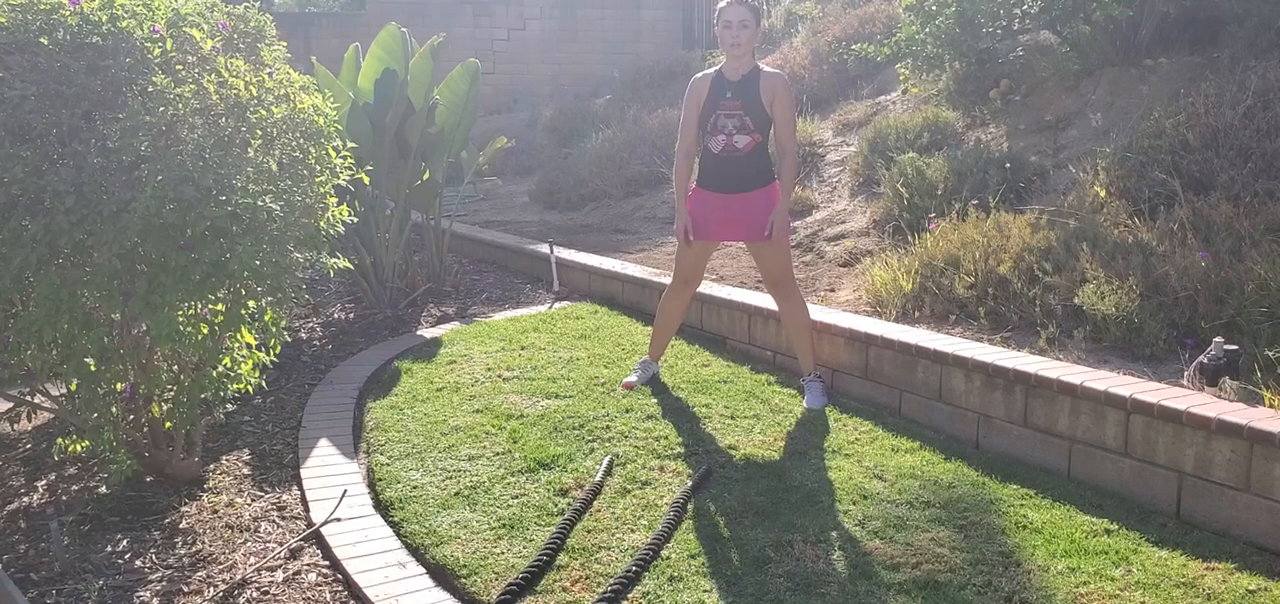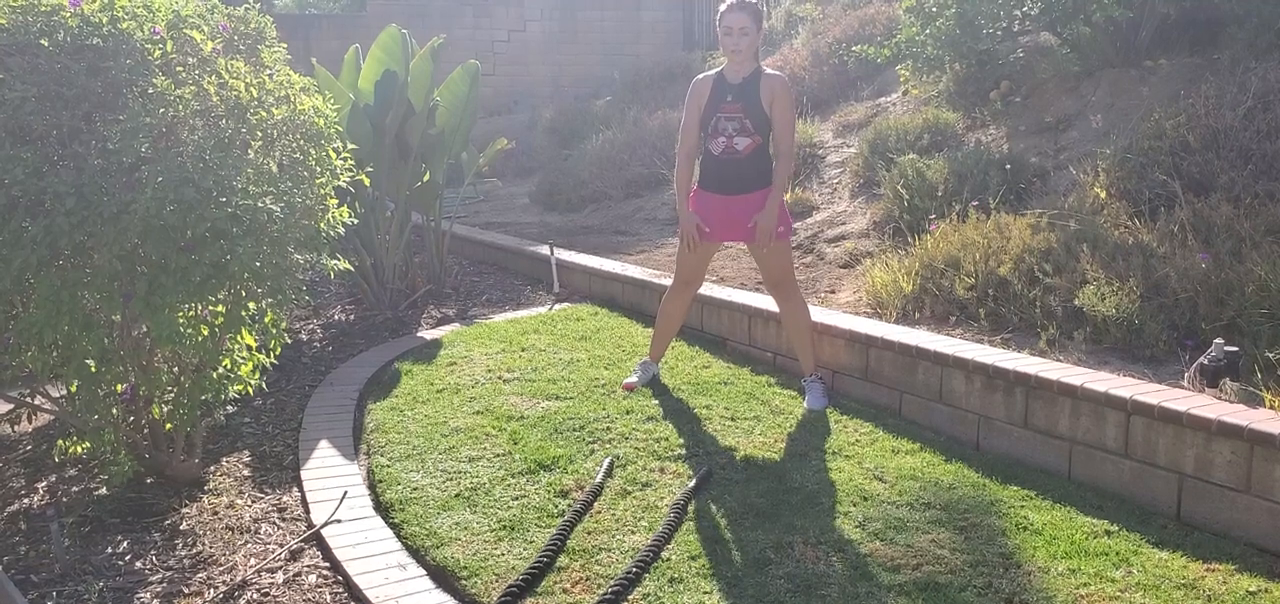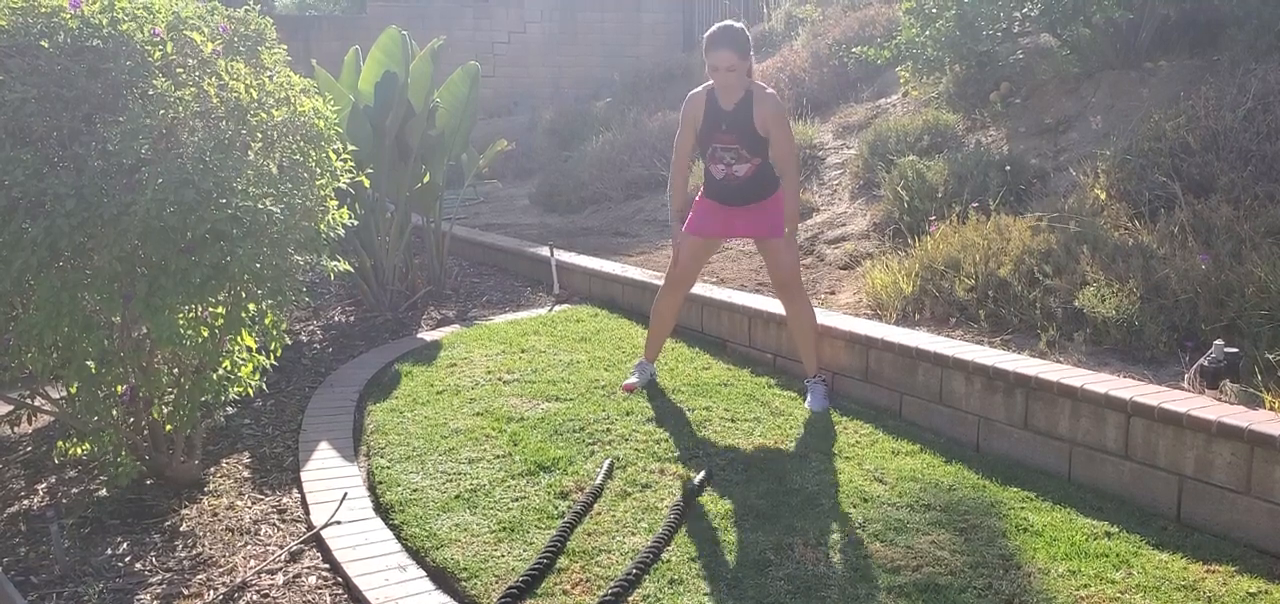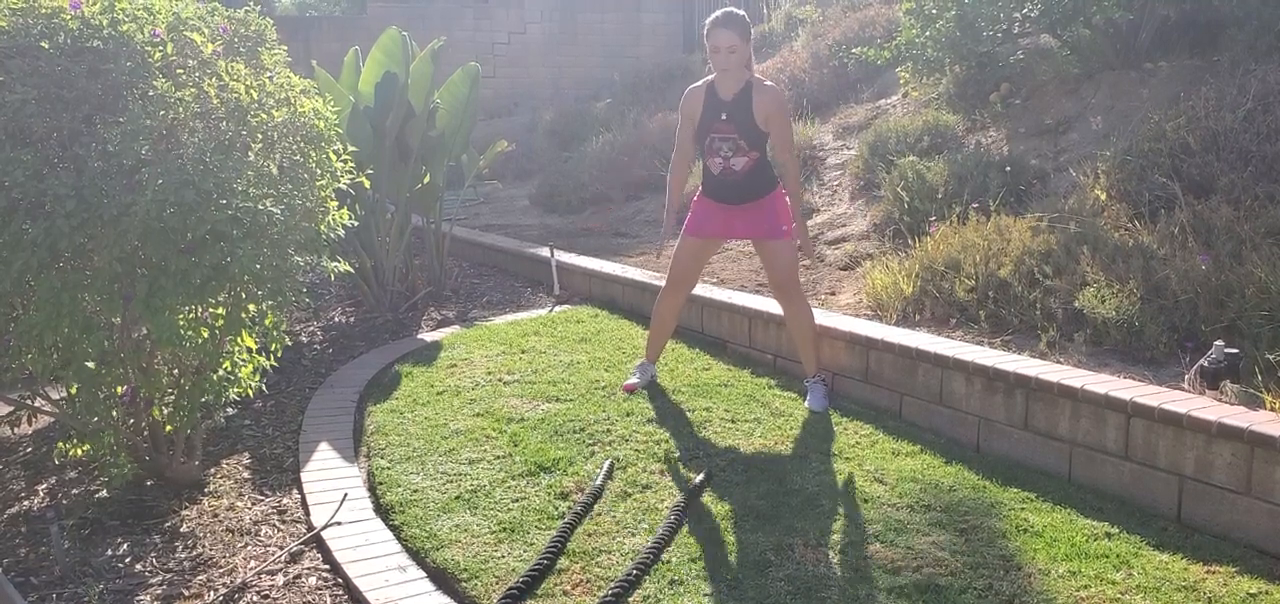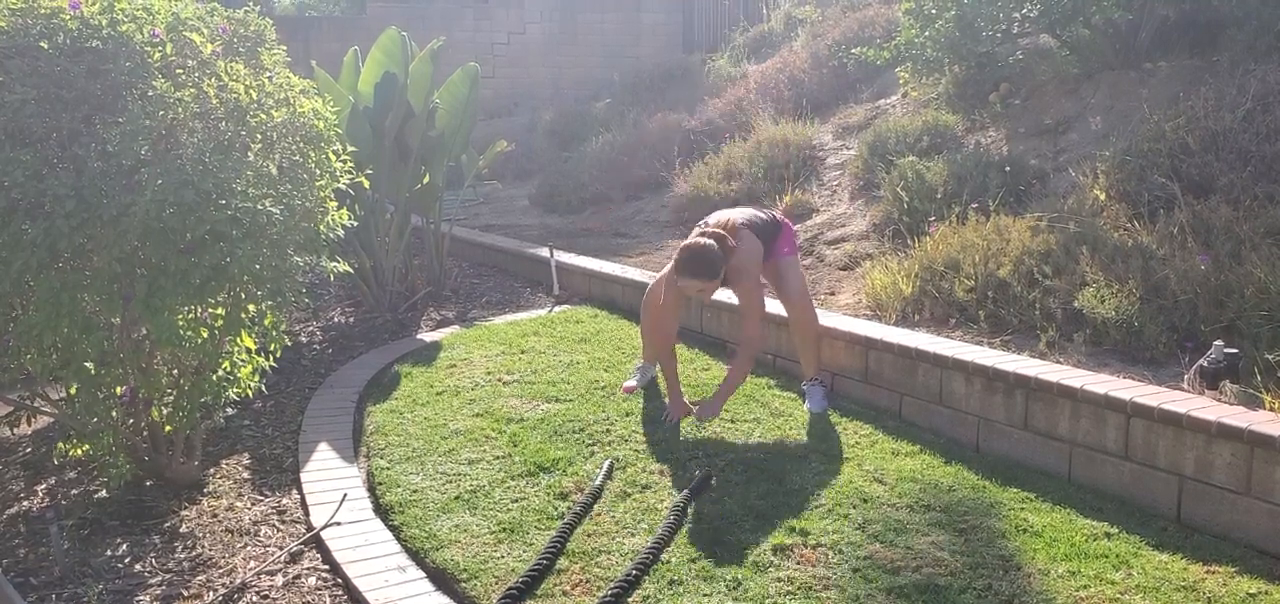
dt=1s
person 1, frame 1
left shoulder: (774, 83)
right shoulder: (701, 84)
left elbow: (788, 151)
right elbow: (685, 150)
left wrist: (782, 207)
right wrist: (680, 209)
left hip: (758, 199)
right hip: (707, 198)
left knee: (783, 286)
right knee: (682, 282)
left ankle: (811, 376)
right ankle: (650, 361)
person 1, frame 2
left shoulder: (774, 85)
right shoulder: (702, 86)
left elbow: (785, 153)
right elbow: (686, 152)
left wrist: (771, 210)
right wrist: (683, 209)
left hip: (758, 201)
right hip: (708, 200)
left knee: (783, 287)
right knee: (683, 284)
left ankle: (812, 377)
right ankle: (650, 362)
person 1, frame 3
left shoulder: (767, 103)
right shoulder: (696, 102)
left elbow: (788, 169)
right elbow: (679, 167)
left wrist: (791, 223)
right wrist: (677, 224)
left hip: (764, 205)
right hip: (712, 205)
left knee: (790, 288)
right knee: (673, 284)
left ankle: (815, 379)
right ankle: (646, 364)
person 1, frame 4
left shoulder: (769, 97)
right shoulder: (694, 97)
left elbow: (788, 160)
right elbow: (681, 160)
left wrist: (798, 218)
right wrist: (670, 217)
left hip: (763, 205)
right hip: (711, 205)
left knee: (788, 290)
right knee: (675, 286)
left ankle: (815, 379)
right ankle: (647, 366)
person 1, frame 5
left shoulder: (743, 266)
right shoulder: (683, 266)
left elbow: (751, 343)
right elbow: (664, 335)
left wrist: (719, 400)
right wrist: (675, 397)
left hip: (773, 235)
right hip: (716, 235)
left knee: (799, 305)
right knee: (654, 299)
left ankle: (813, 381)
right ankle: (647, 366)
